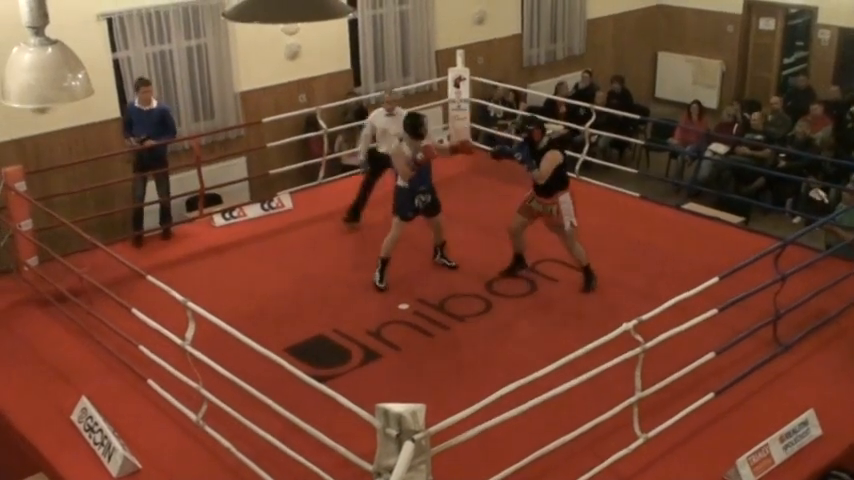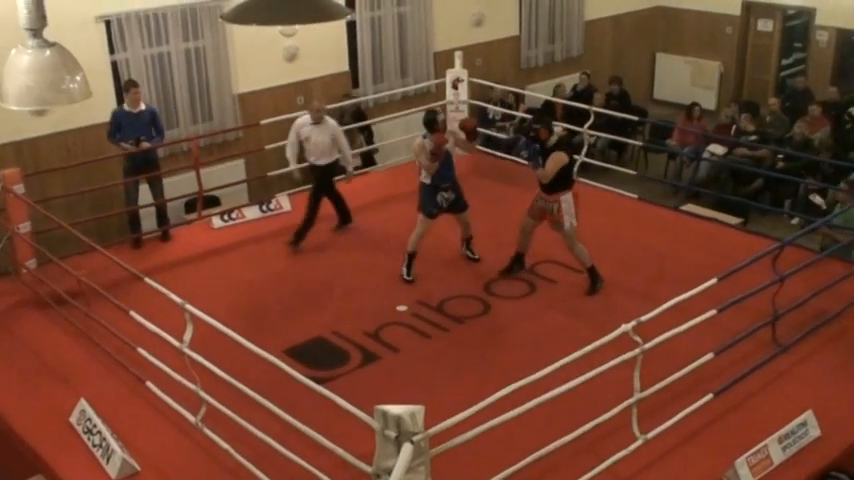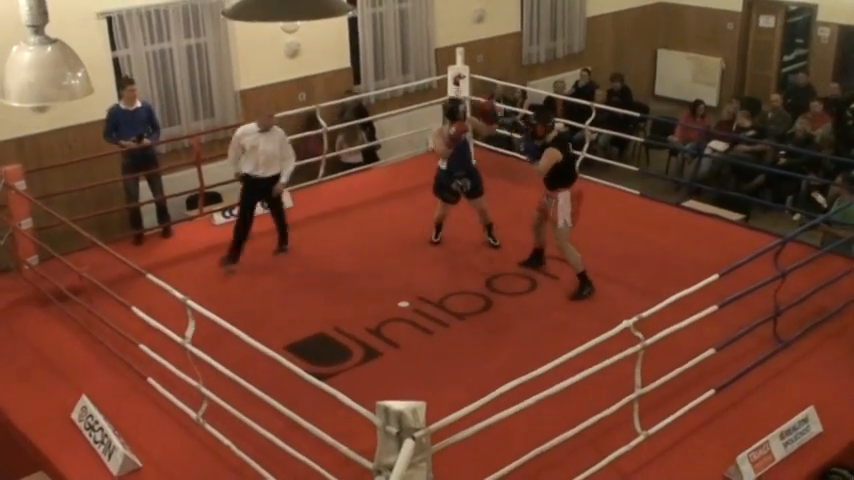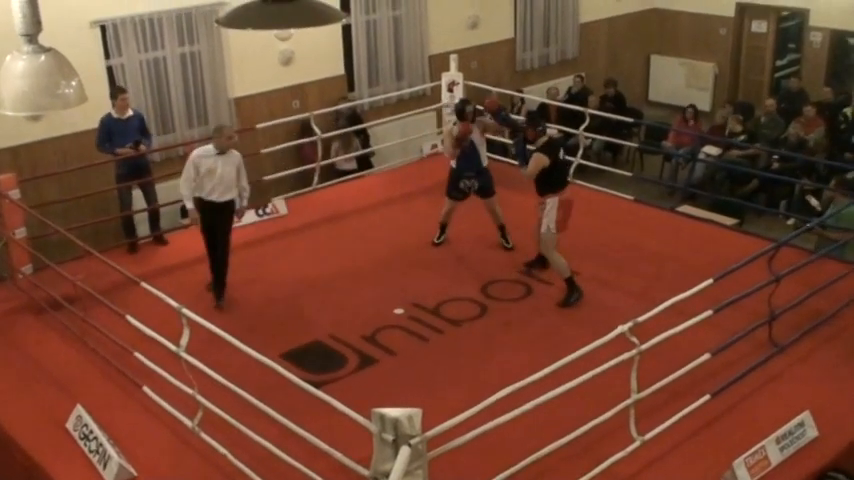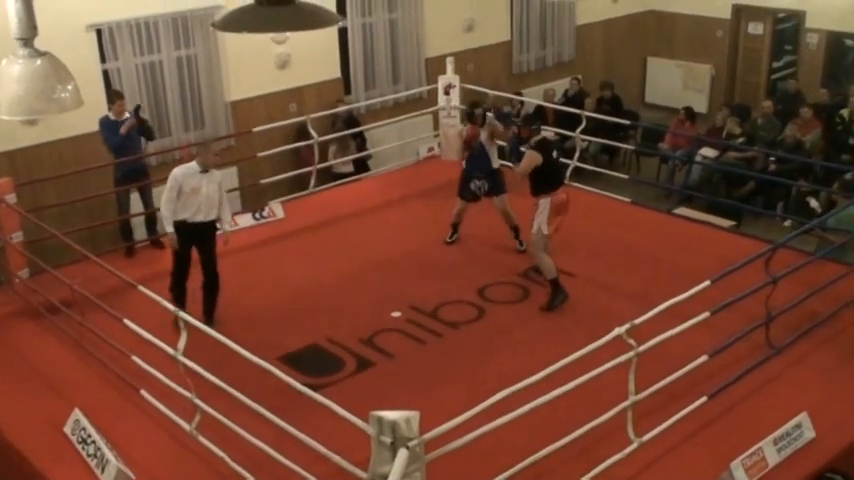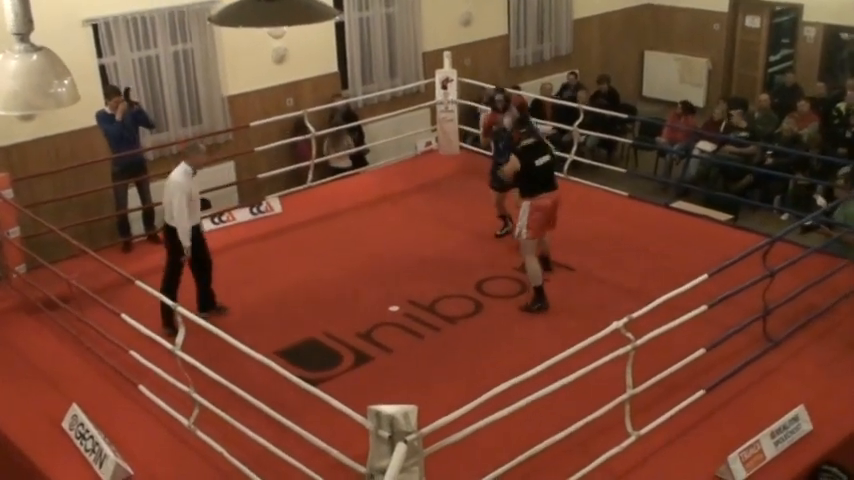
dt=0.4s
person 1, frame 1
left shoulder: (553, 152)
right shoulder: (533, 145)
left elbow: (541, 178)
right elbow: (520, 154)
left wrist: (526, 159)
right wrist: (505, 152)
left hip: (557, 200)
right hip: (537, 196)
left knee: (570, 243)
right knee: (514, 228)
left ankle: (589, 274)
right ankle: (519, 262)
person 1, frame 2
left shoulder: (560, 152)
right shoulder: (543, 142)
left elbow: (544, 177)
left wrist: (532, 157)
left hip: (560, 199)
right hip: (544, 195)
left knee: (572, 243)
right knee: (525, 228)
left ankle: (595, 276)
right ankle: (517, 262)
person 1, frame 3
left shoulder: (553, 149)
right shoulder: (555, 136)
left elbow: (541, 171)
left hip: (563, 195)
right hip: (552, 191)
left knee: (562, 243)
right knee: (537, 222)
left ankle: (585, 283)
right ankle: (537, 257)
person 1, frame 4
left shoulder: (541, 155)
right shoulder: (552, 141)
left elbow: (528, 175)
left wrist: (521, 154)
left hip: (554, 199)
right hip: (557, 194)
left knee: (548, 248)
right knee: (543, 232)
left ankle: (573, 288)
right ankle: (541, 260)
person 1, frame 5
left shoulder: (533, 152)
right shoulder: (547, 142)
left elbow: (520, 173)
left hip: (549, 200)
right hip: (557, 194)
left knee: (536, 249)
right knee: (539, 236)
left ankle: (557, 290)
right ankle: (545, 267)
person 1, frame 6
left shoulder: (517, 156)
right shoulder: (544, 145)
left elbow: (506, 175)
left wrist: (506, 160)
left hip: (534, 203)
right hip: (552, 197)
left knee: (528, 253)
right knee: (539, 230)
left ankle: (540, 298)
right ankle: (545, 261)
person 2, frame 1
left shoulder: (162, 109)
right shoulder: (130, 109)
left elbow: (172, 133)
right elbow: (126, 130)
left wrist: (156, 142)
right wrist: (132, 140)
left hip: (159, 156)
right hip: (140, 157)
left knee: (164, 194)
right knee: (137, 196)
left ankle: (166, 226)
right ankle: (137, 232)
person 2, frame 2
left shoulder: (150, 111)
right shoulder: (118, 114)
left elbow: (160, 134)
right elbow: (111, 136)
left wrist: (151, 144)
right wrist: (123, 145)
left hip: (150, 159)
right hip: (130, 161)
left knee: (159, 196)
right knee: (131, 200)
left ankle: (164, 229)
right ankle: (136, 235)
person 2, frame 3
left shoulder: (146, 107)
right shoulder: (114, 112)
left elbow: (156, 129)
right elbow: (107, 135)
left wrist: (150, 140)
right wrist: (122, 143)
left hip: (149, 156)
right hip: (129, 159)
left knee: (158, 192)
right knee: (132, 198)
left ankle: (165, 225)
right ankle: (137, 232)
person 2, frame 4
left shoulder: (137, 116)
right shoulder: (106, 121)
left elbow: (147, 135)
right elbow: (100, 145)
left wrist: (145, 146)
right wrist: (119, 150)
left hip: (142, 165)
right hip: (123, 168)
left knee: (152, 201)
right knee: (126, 207)
left ankle: (157, 234)
right ankle: (132, 240)
person 2, frame 5
left shoulder: (133, 117)
right shoulder: (105, 122)
right elbow: (111, 145)
left wrist: (144, 124)
right wrist: (124, 129)
left hip: (140, 167)
right hip: (121, 171)
left knee: (149, 205)
right knee: (123, 211)
left ankle: (154, 237)
right ankle: (129, 244)
person 2, frame 6
left shoulder: (130, 110)
right shoulder: (102, 116)
left elbow: (151, 125)
right elbow: (113, 135)
left wrist: (138, 108)
right wrist: (119, 115)
left hip: (138, 161)
right hip: (120, 165)
left knee: (147, 200)
right knee: (121, 206)
left ankle: (151, 232)
right ankle: (126, 239)
person 3, frame 1
left shoulder: (405, 117)
right shoulder: (375, 116)
right elbow: (366, 136)
right wrist: (362, 157)
right hip: (381, 155)
right knee: (367, 185)
right ankle: (353, 215)
person 3, frame 2
left shoulder: (332, 126)
right shoulder: (300, 123)
left elbow: (344, 147)
right elbow: (292, 144)
left wrist: (349, 168)
right wrist: (293, 165)
left hip: (327, 166)
right hip: (313, 165)
left knee: (313, 202)
right knee: (332, 194)
left ankle: (299, 237)
right ankle: (345, 219)
person 3, frame 3
left shoulder: (279, 134)
right shoulder: (242, 133)
left elbow: (290, 158)
right elbow: (234, 153)
left wrist: (283, 181)
right wrist: (238, 170)
left hip: (271, 181)
right hip: (250, 180)
left knee: (278, 214)
right knee: (243, 219)
left ankle: (283, 242)
right ankle: (233, 256)
person 3, frame 4
left shoulder: (236, 157)
right shoulder: (198, 155)
left elbow: (242, 182)
right elbow: (186, 183)
left wrist: (243, 203)
right wrist: (191, 207)
left hip: (226, 206)
right hip: (204, 205)
left knee: (222, 248)
right knee: (211, 246)
left ankle: (220, 291)
right ankle: (217, 279)
person 3, frame 5
left shoulder: (216, 177)
right shoulder: (179, 174)
left elbow: (222, 203)
right elbow: (167, 203)
left wrist: (225, 227)
right wrist: (170, 231)
left hip: (207, 227)
right hip: (183, 228)
left knee: (211, 272)
right knee: (179, 273)
left ankle: (209, 315)
right ankle: (179, 309)
person 3, frame 6
left shoulder: (187, 174)
right shoulder: (178, 180)
right elbow: (179, 215)
right wrist: (186, 244)
left hip: (191, 228)
right hip: (178, 233)
left knee: (204, 265)
right knee: (172, 277)
left ankle: (207, 305)
right ankle: (168, 322)
person 4, frame 1
left shoulder: (425, 141)
right shoulder: (397, 149)
left elbow: (441, 151)
right elbow: (405, 175)
left wrist: (455, 149)
right wrist: (418, 163)
left hip: (426, 190)
right hip: (407, 194)
left knee: (438, 226)
right knee: (395, 234)
left ankle: (439, 256)
right ankle: (380, 271)
person 4, frame 2
left shoulder: (451, 136)
right shoulder: (420, 145)
left elbow: (470, 149)
right elbow: (430, 169)
right wrist: (435, 152)
left hip: (451, 186)
right hip: (431, 189)
left knee: (465, 221)
right knee: (421, 229)
left ankle: (467, 247)
right ankle: (407, 266)
person 4, frame 3
left shoulder: (470, 122)
right shoulder: (439, 131)
left elbow: (490, 131)
right elbow: (443, 153)
right wrist: (453, 138)
left hip: (469, 172)
right hip: (448, 175)
left knee: (482, 208)
right knee: (443, 211)
left ankle: (489, 233)
right ankle: (437, 232)
person 4, frame 4
left shoulder: (481, 124)
right shoulder: (450, 131)
left elbow: (500, 130)
right elbow: (450, 155)
right wrist: (459, 141)
left hip: (480, 172)
right hip: (459, 174)
left knee: (493, 208)
right knee: (448, 208)
left ankle: (504, 235)
right ankle: (441, 232)
person 4, frame 5
left shoulder: (491, 126)
right shoulder: (463, 132)
left elbow: (506, 137)
right elbow: (462, 155)
right wrist: (467, 145)
left hip: (492, 173)
right hip: (471, 174)
left knee: (504, 209)
right knee: (460, 208)
left ankle: (517, 237)
right ankle: (454, 231)
person 4, frame 6
right shoulder: (486, 118)
right elbow: (484, 144)
left wrist: (523, 111)
right wrist: (487, 131)
right hip: (499, 163)
right knee: (497, 201)
right ankle: (507, 224)
